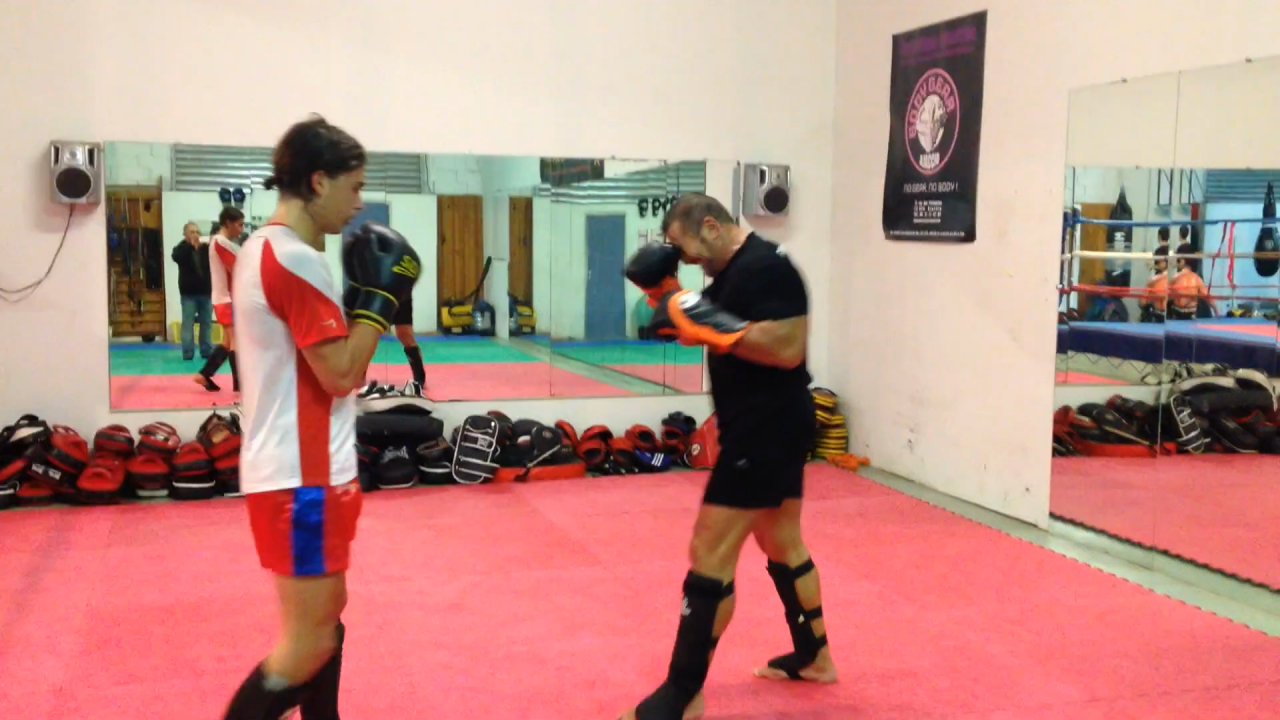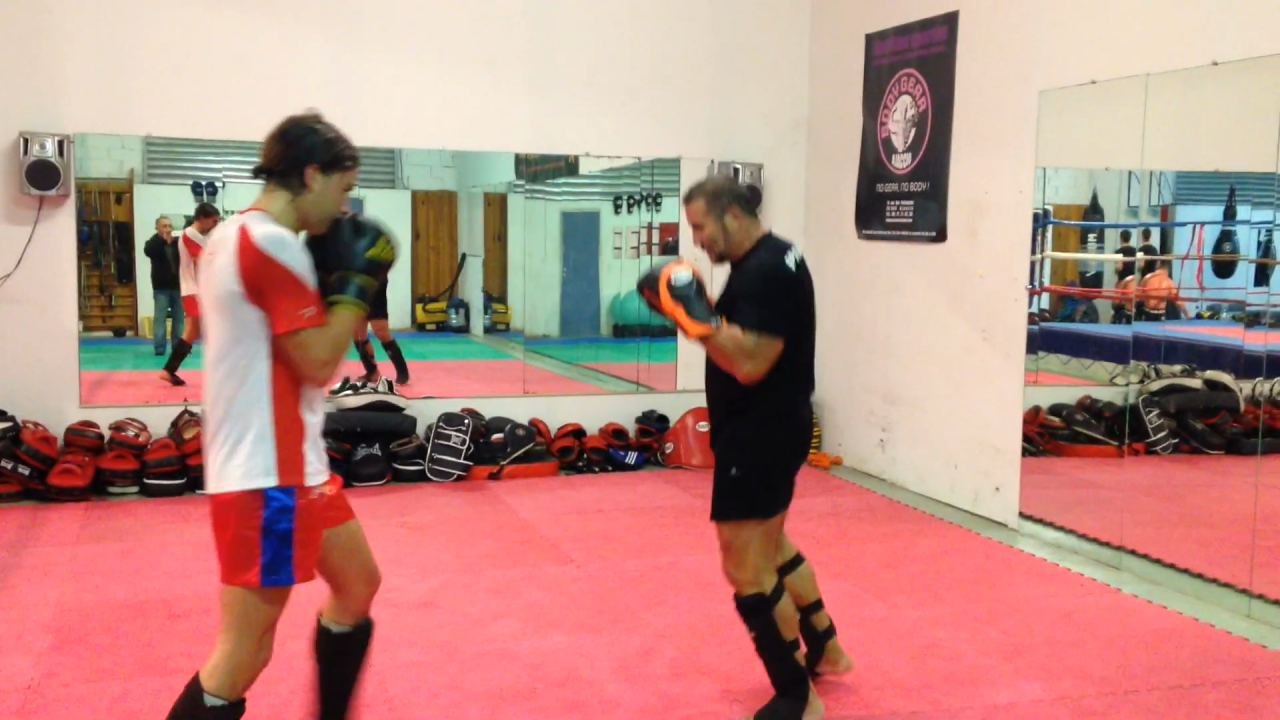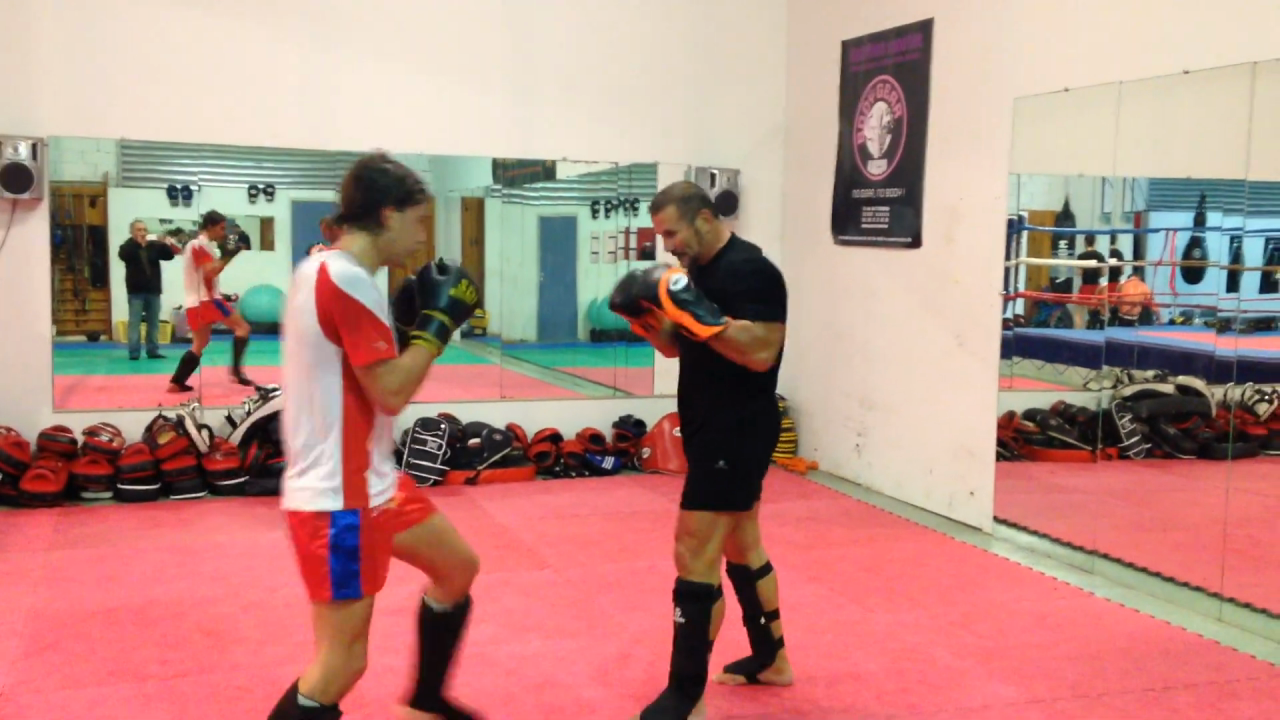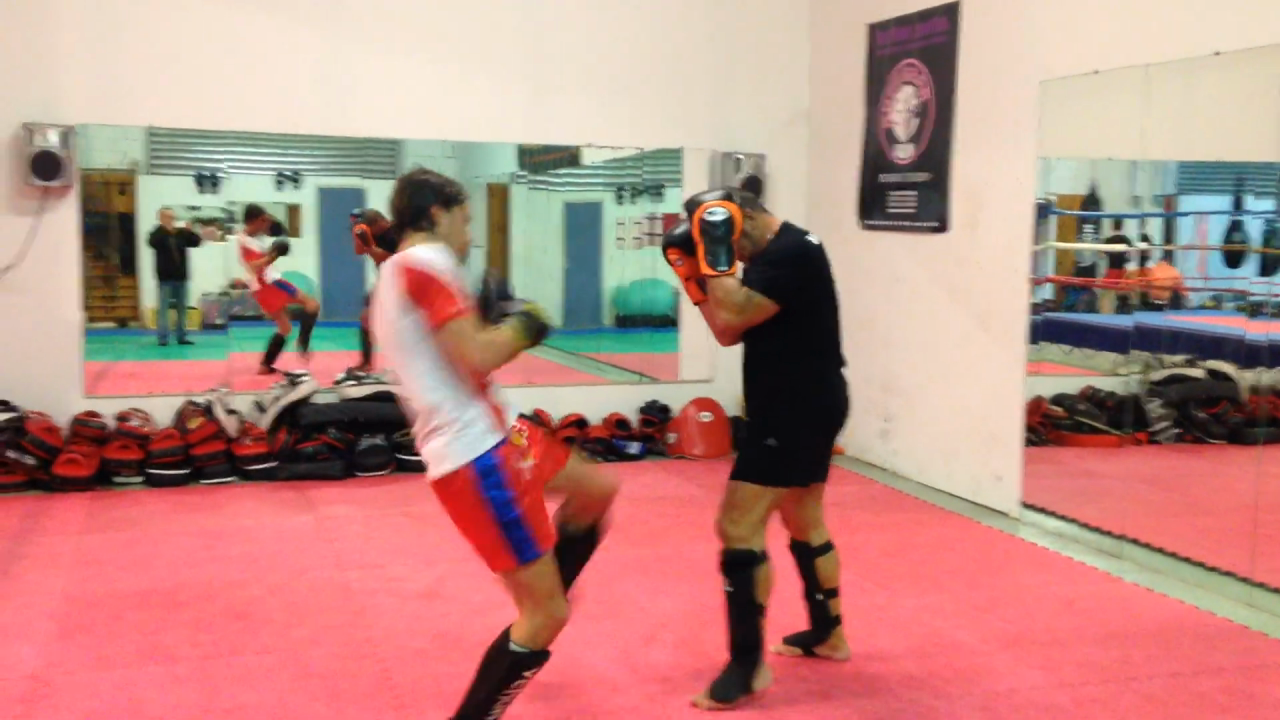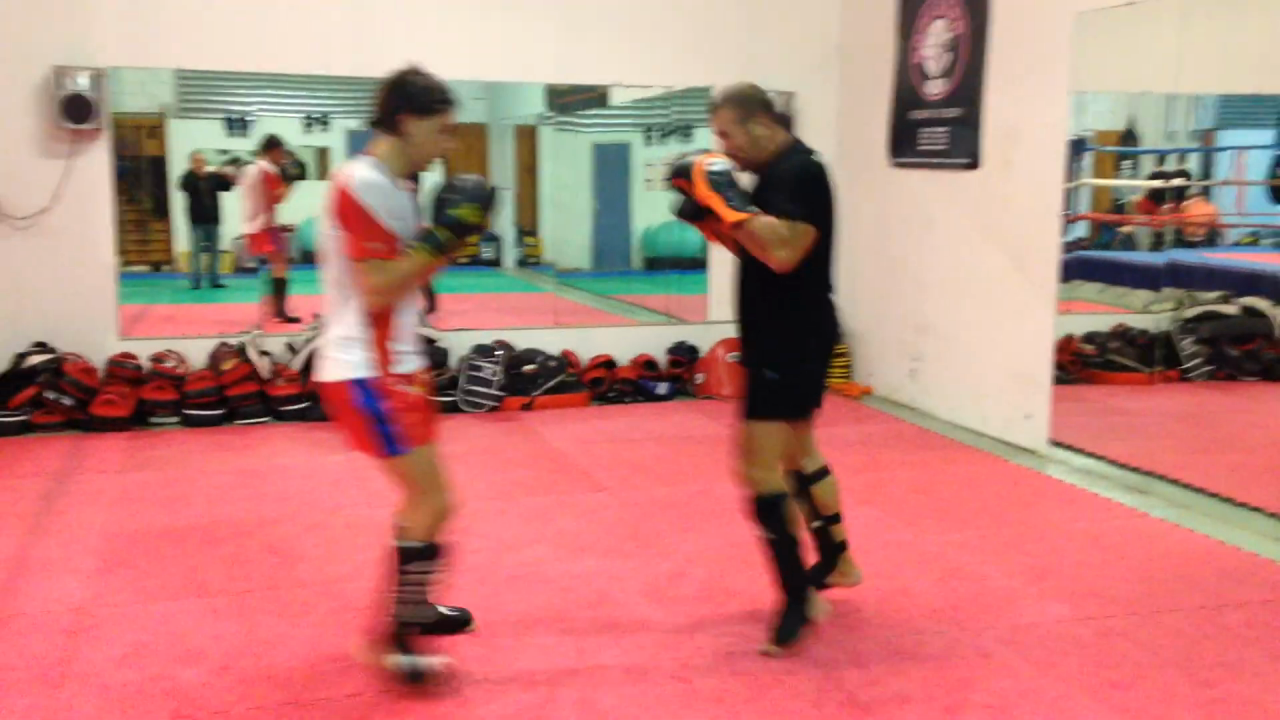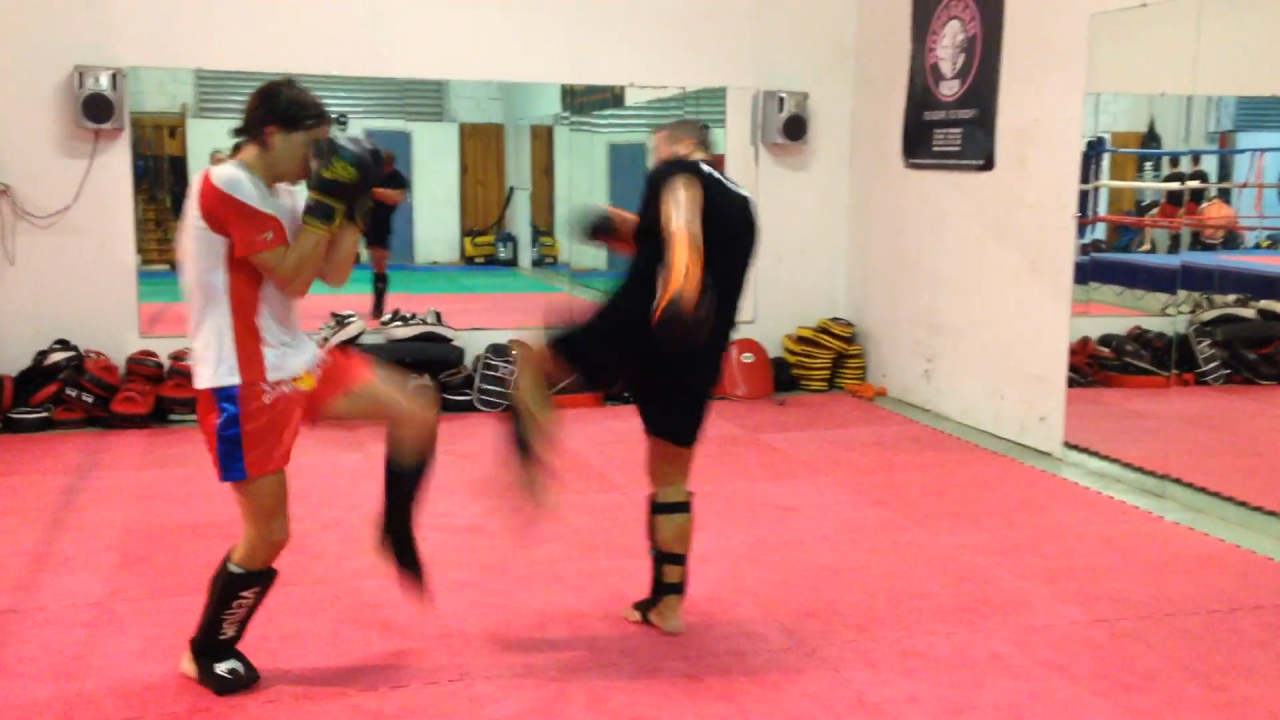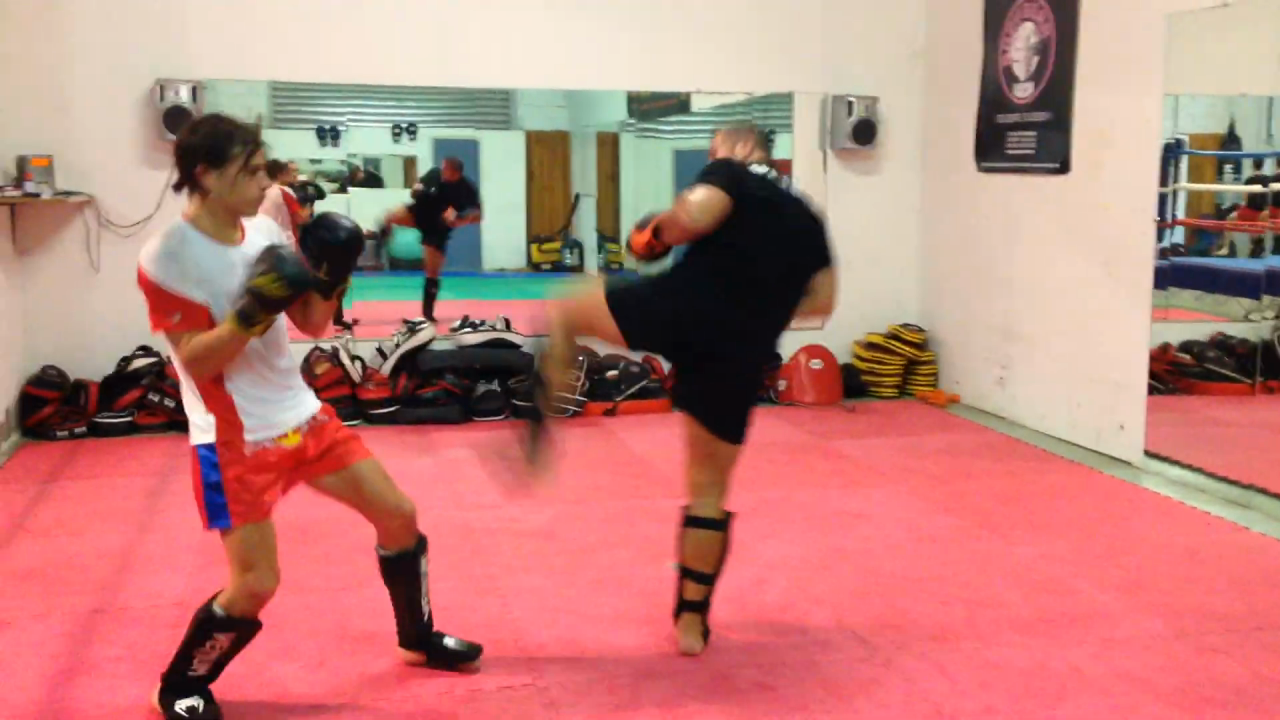
dt=0.7s
person 1, frame 1
left shoulder: (267, 248)
right shoulder: (291, 257)
right elbow: (340, 371)
left wrist: (366, 290)
right wrist: (380, 296)
left hip: (309, 469)
right hip: (300, 478)
left knee: (324, 614)
right knee: (307, 644)
person 1, frame 2
left shoulder: (239, 236)
right shoulder: (269, 243)
right elbow: (320, 360)
left wrist: (340, 274)
right wrist: (357, 280)
left hip: (295, 467)
right hip: (266, 478)
left knee: (359, 584)
right knee: (245, 652)
person 1, frame 3
left shoulder: (327, 270)
right shoulder: (342, 282)
left elbow: (377, 374)
right elbow: (391, 391)
left wrist: (427, 313)
right wrist: (438, 319)
left hip: (371, 482)
right hip: (336, 498)
left knee: (458, 567)
right knee: (342, 663)
person 1, frame 4
left shoulder: (395, 277)
right shoulder: (423, 264)
right elbow: (480, 357)
right wrist: (522, 327)
left hip: (491, 438)
right hip: (476, 456)
left knee: (596, 491)
right knee: (547, 615)
left ankle: (552, 584)
person 1, frame 5
left shoulder: (393, 185)
right shoulder: (363, 185)
right elbow: (378, 289)
left wrist: (448, 228)
right wrist: (441, 235)
left hip: (393, 364)
right hip: (365, 373)
left knee: (420, 493)
right knee: (433, 503)
left ankle: (414, 608)
right ankle: (398, 639)
person 1, frame 6
left shoulder: (278, 196)
right shoulder: (221, 188)
left elbow: (335, 271)
right elbow: (294, 274)
left wrist: (341, 195)
right wrist: (335, 193)
left hip: (299, 366)
right hip: (246, 384)
left knee: (415, 412)
right knee: (268, 535)
left ankle: (396, 531)
right ankle: (208, 650)
person 1, frame 7
left shoulder: (267, 232)
right shoulder: (164, 258)
left elbow: (313, 324)
right elbow: (196, 361)
left wrist: (329, 277)
right wrist: (250, 311)
left hip: (303, 417)
right hip: (235, 442)
left knee: (399, 515)
right knee: (254, 586)
left ankle: (418, 634)
person 2, frame 1
left shoulder: (762, 268)
right shoulder: (734, 269)
left elbow: (788, 348)
right elbow: (710, 331)
left wrist: (713, 324)
right wrist: (664, 290)
left hip: (767, 425)
right hip: (774, 421)
left knee: (710, 554)
right knee: (782, 540)
right ankle: (814, 654)
person 2, frame 2
left shoulder: (765, 273)
right shoulder: (766, 261)
left elbow: (749, 363)
right elbow: (742, 340)
left wrist: (694, 311)
right wrist: (692, 307)
left hip: (761, 434)
right hip: (773, 427)
left knee: (746, 570)
right knee: (769, 545)
right ankle: (824, 647)
person 2, frame 3
left shoulder: (750, 270)
right shoulder: (699, 270)
left elbow: (761, 352)
right elbow: (676, 345)
left wrist: (697, 312)
right wrist: (645, 312)
left hip: (738, 429)
right hip: (714, 427)
left knee: (695, 557)
right knee: (741, 545)
right ankle: (770, 657)
person 2, frame 4
left shoulder: (792, 253)
right shoulder: (778, 255)
left elbow: (732, 315)
right elbow: (729, 331)
left wrist: (715, 251)
right wrist: (693, 269)
left hip: (795, 410)
right hip: (808, 406)
left knee: (739, 528)
right knee: (804, 520)
left ankle: (748, 663)
right ankle: (828, 632)
person 2, frame 5
left shoulder: (799, 173)
right shoulder: (776, 172)
left elbow: (782, 253)
left wrist: (728, 200)
right wrist: (714, 220)
left hip: (792, 339)
right hip: (782, 335)
left knee: (760, 468)
right knee: (796, 452)
left ankle: (801, 599)
right ankle: (835, 558)
person 2, frame 6
left shoulder: (679, 171)
right shoulder: (740, 207)
left elbow: (683, 203)
left wrist: (681, 262)
left hip: (631, 327)
right hip: (696, 354)
left knee: (532, 363)
right knee: (671, 477)
left ankle: (532, 457)
right ankle: (664, 602)
person 2, frame 7
left shoulder: (731, 175)
right shoulder: (807, 219)
left elbow: (691, 216)
right elbow: (820, 304)
left wrist: (657, 233)
left hip: (681, 313)
right hip: (738, 353)
left knee: (566, 320)
right knee: (708, 491)
left ankle: (540, 424)
right ankle: (691, 619)
